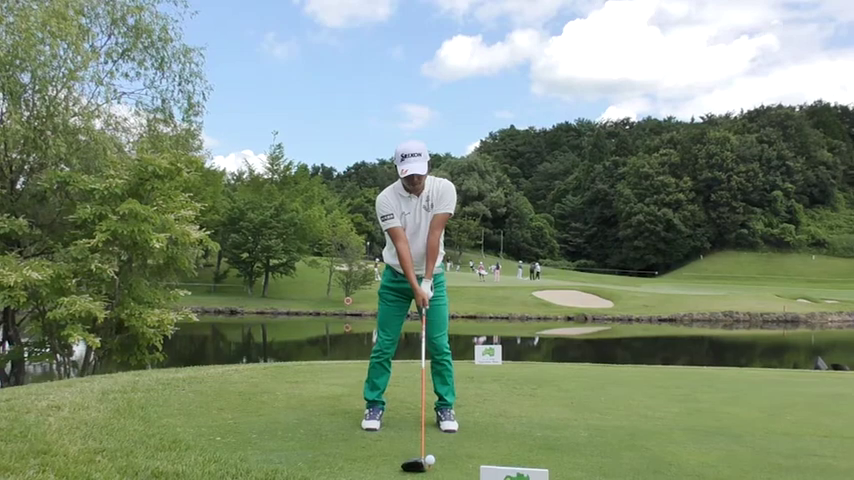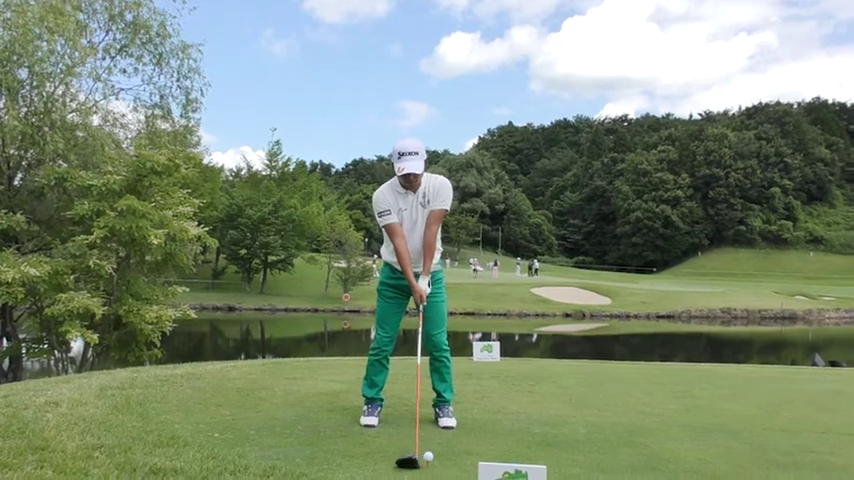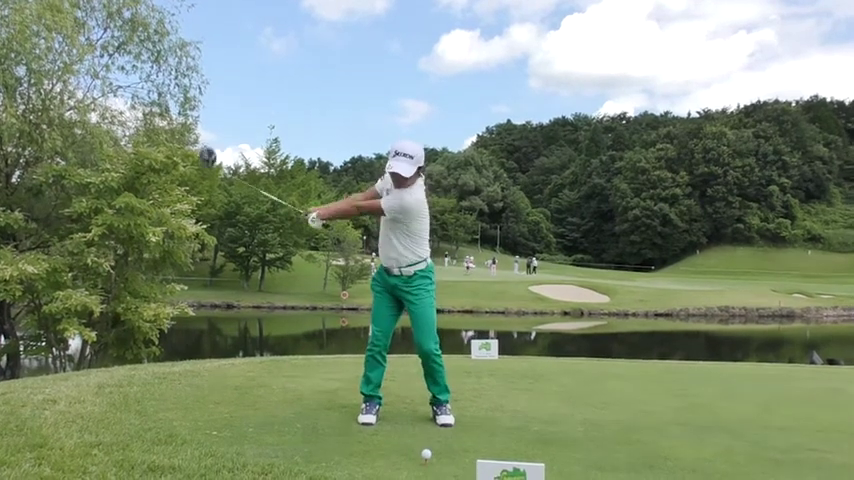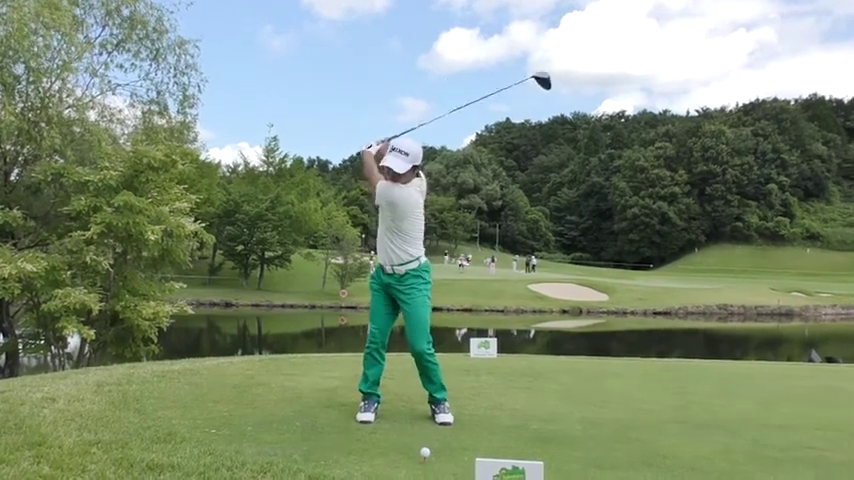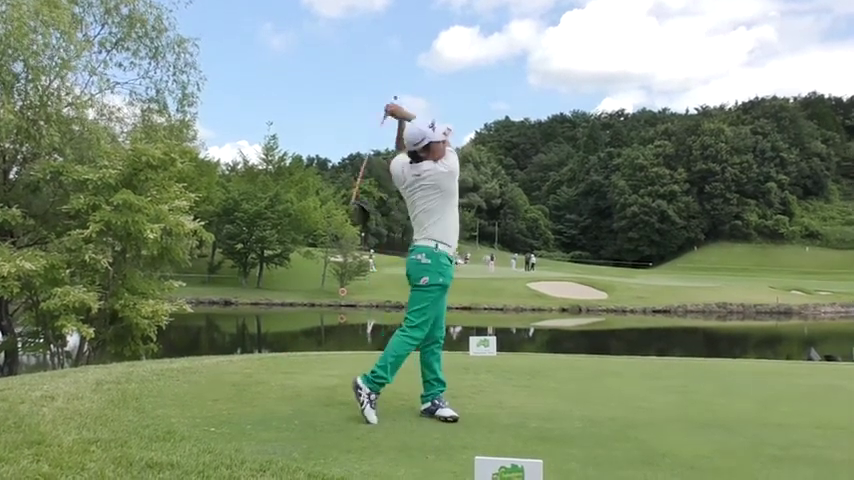
dt=0.7s
person 1, frame 1
left shoulder: (444, 189)
right shoulder: (386, 199)
left elbow: (434, 236)
right elbow: (401, 244)
left wrist: (427, 280)
right wrist: (415, 287)
left hip: (432, 277)
right hip: (396, 278)
left knee: (439, 345)
right knee: (384, 345)
left ankle: (445, 407)
right ankle: (374, 405)
person 1, frame 2
left shoulder: (441, 185)
right shoulder: (383, 195)
left elbow: (431, 231)
right elbow: (398, 240)
left wrist: (425, 276)
right wrist: (412, 283)
left hip: (431, 273)
right hip: (395, 275)
left knee: (438, 342)
right knee: (383, 342)
left ankle: (443, 403)
right ankle: (372, 402)
person 1, frame 3
left shoulder: (410, 199)
right shoulder: (393, 178)
left elbow: (362, 208)
right elbow: (363, 196)
left wrist: (325, 215)
right wrist: (324, 209)
left hip: (416, 279)
right hip: (386, 275)
left knee: (427, 345)
right knee: (378, 341)
left ankle: (441, 402)
right ankle: (371, 400)
person 1, frame 4
left shoulder: (397, 193)
right shoulder: (417, 182)
left elbow: (372, 175)
left wrist: (368, 155)
right wrist: (381, 154)
left hip: (412, 278)
right hip: (384, 275)
left knee: (420, 344)
right knee: (376, 339)
left ankle: (438, 400)
right ankle: (370, 398)
person 1, frame 5
left shoulder: (400, 168)
right shoulder: (446, 169)
left elbow: (403, 151)
right elbow: (445, 150)
left wrist: (402, 121)
right wrist: (408, 116)
left hip: (425, 257)
right hip: (435, 260)
left knee: (434, 336)
right knee: (415, 328)
left ankle: (433, 398)
right ankle: (371, 383)
